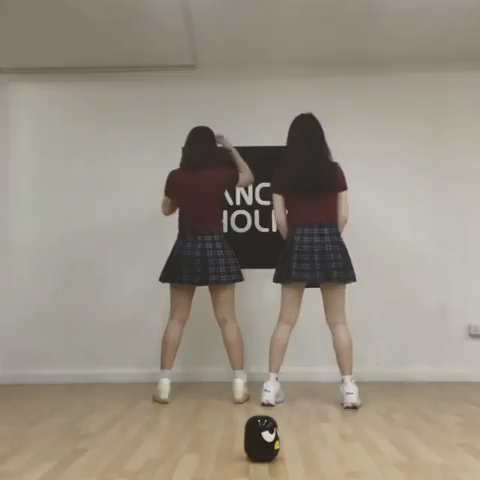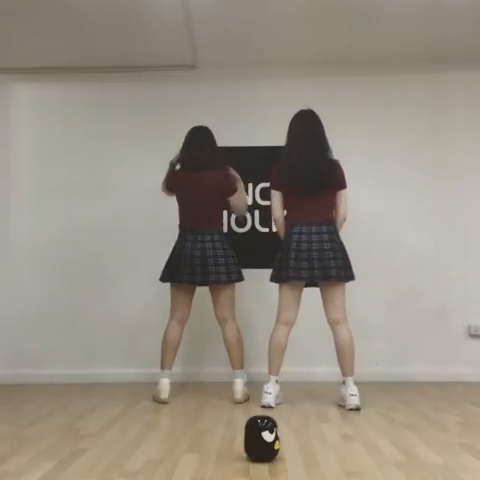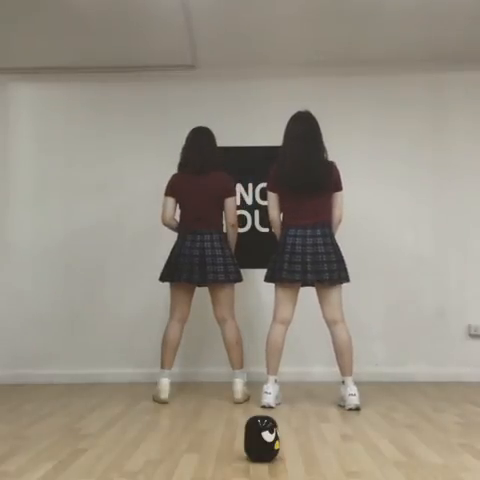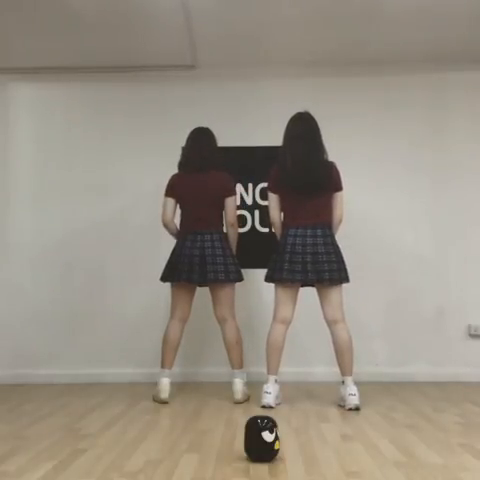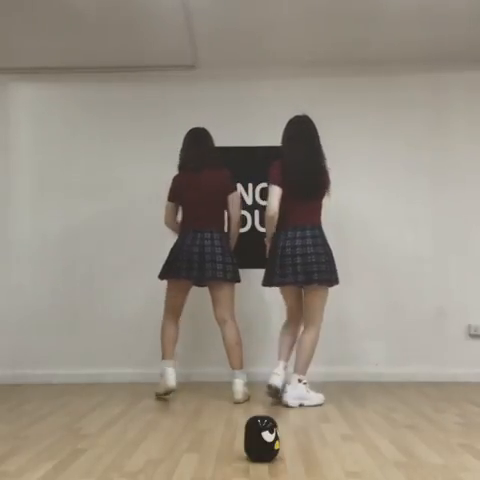
dt=1s
person 1, frame 1
left shoulder: (282, 174)
right shoulder: (334, 171)
left elbow: (280, 219)
right elbow: (343, 215)
left hip: (297, 246)
right hip: (330, 244)
left knee: (286, 320)
right knee: (337, 321)
left ankle: (271, 385)
right ankle: (349, 387)
person 1, frame 2
left shoulder: (282, 170)
right shoulder: (334, 168)
left elbow: (277, 214)
right elbow: (342, 214)
left hip: (295, 243)
right hip: (328, 242)
left knee: (284, 321)
right knee: (338, 320)
left ankle: (271, 387)
right ankle: (350, 388)
person 1, frame 3
left shoulder: (278, 172)
right shoulder: (330, 170)
left elbow: (273, 216)
right elbow: (337, 215)
left hip: (291, 244)
right hip: (323, 244)
left knee: (280, 320)
right knee: (336, 320)
left ankle: (270, 387)
right ankle: (349, 388)
person 1, frame 4
left shoulder: (278, 173)
right shoulder: (330, 170)
left elbow: (275, 217)
right elbow: (337, 215)
left hip: (291, 245)
right hip: (324, 244)
left knee: (281, 319)
right knee: (336, 319)
left ankle: (270, 387)
right ankle: (349, 388)
person 1, frame 5
left shoulder: (279, 169)
right shoulder: (320, 172)
left elbow: (272, 212)
left wrist: (270, 241)
left hip: (285, 245)
right hip: (313, 244)
left knee: (294, 317)
right knee: (312, 323)
left ankle: (279, 372)
right ankle: (297, 385)
person 2, frame 1
left shoulder: (175, 178)
right shoulder: (221, 175)
left elbow: (167, 210)
right elbow: (248, 178)
right wrist: (232, 149)
left hip: (186, 248)
right hip: (216, 247)
left knee: (176, 319)
right knee: (227, 319)
left ankle: (163, 384)
right ankle: (239, 385)
person 2, frame 2
left shoulder: (178, 176)
right shoulder: (222, 177)
left elbow: (166, 188)
right elbow: (242, 209)
left wrist: (171, 167)
right wrist: (239, 182)
left hip: (186, 247)
right hip: (216, 246)
left knee: (177, 319)
right knee: (227, 319)
left ankle: (164, 384)
right ankle: (239, 384)
person 2, frame 3
left shoulder: (176, 180)
right shoulder: (224, 181)
left elbow: (167, 218)
right elbow: (232, 223)
right wrist: (230, 252)
left hip: (185, 248)
right hip: (216, 246)
left knee: (177, 318)
right knee: (226, 318)
left ankle: (163, 384)
right ankle: (239, 384)
person 2, frame 4
left shoulder: (176, 180)
right shoulder: (224, 180)
left elbow: (166, 220)
right elbow: (231, 222)
right wrist: (232, 253)
left hip: (186, 248)
right hip: (217, 246)
left knee: (177, 318)
right knee: (227, 318)
left ankle: (164, 383)
right ankle: (239, 384)
person 2, frame 5
left shoulder: (179, 180)
right shoulder: (223, 177)
left elbow: (171, 221)
right elbow: (236, 217)
right wrist: (228, 247)
left hip: (186, 247)
right hip: (216, 246)
left knee: (171, 315)
right knee: (226, 319)
left ankle: (167, 374)
right ankle: (239, 385)
